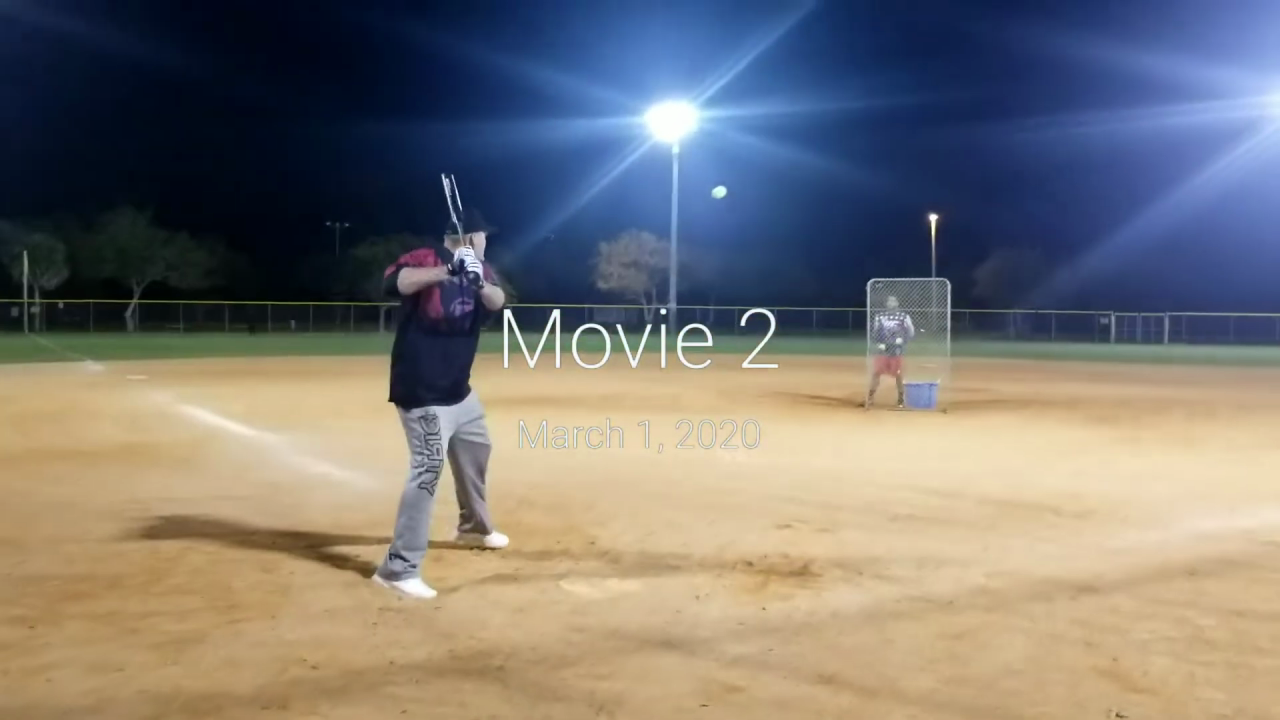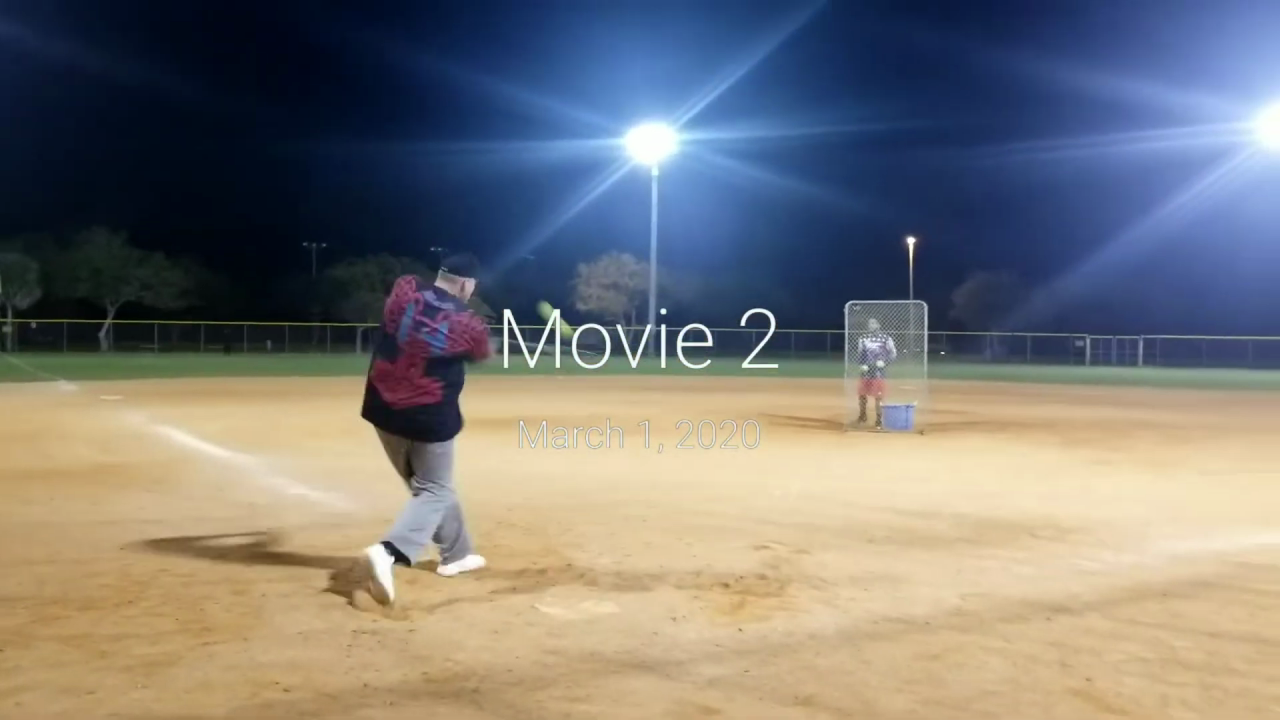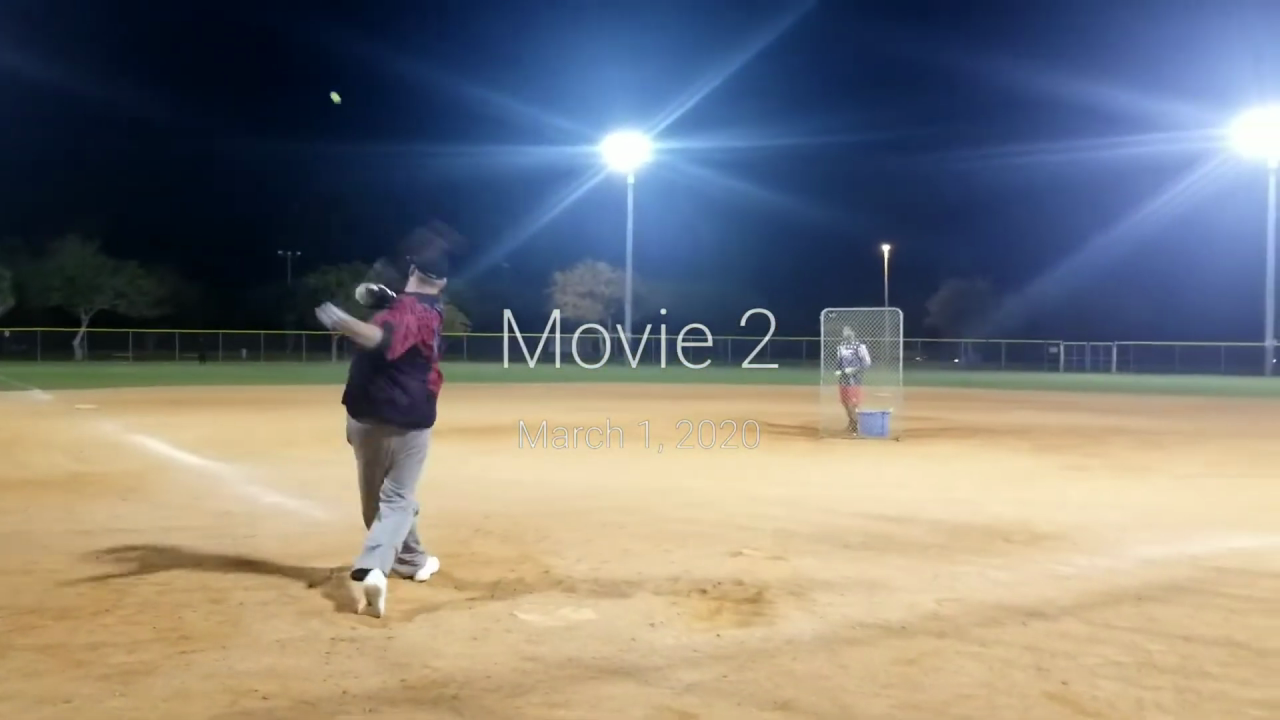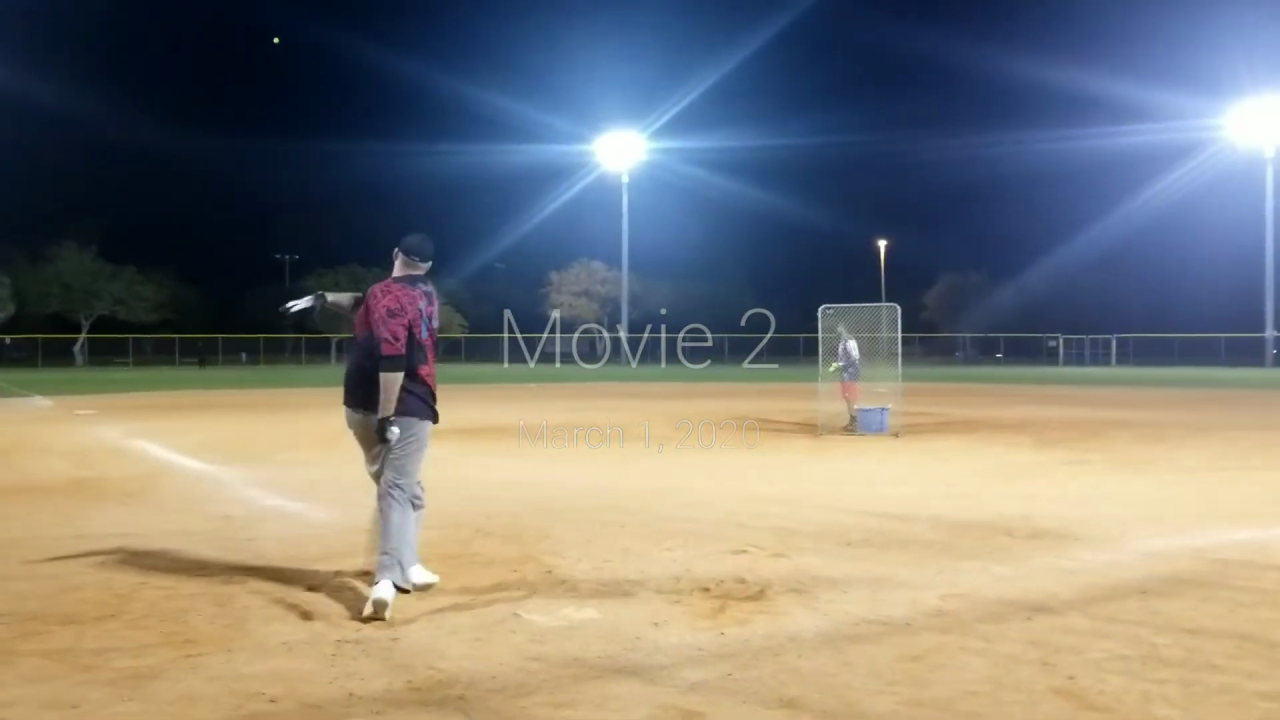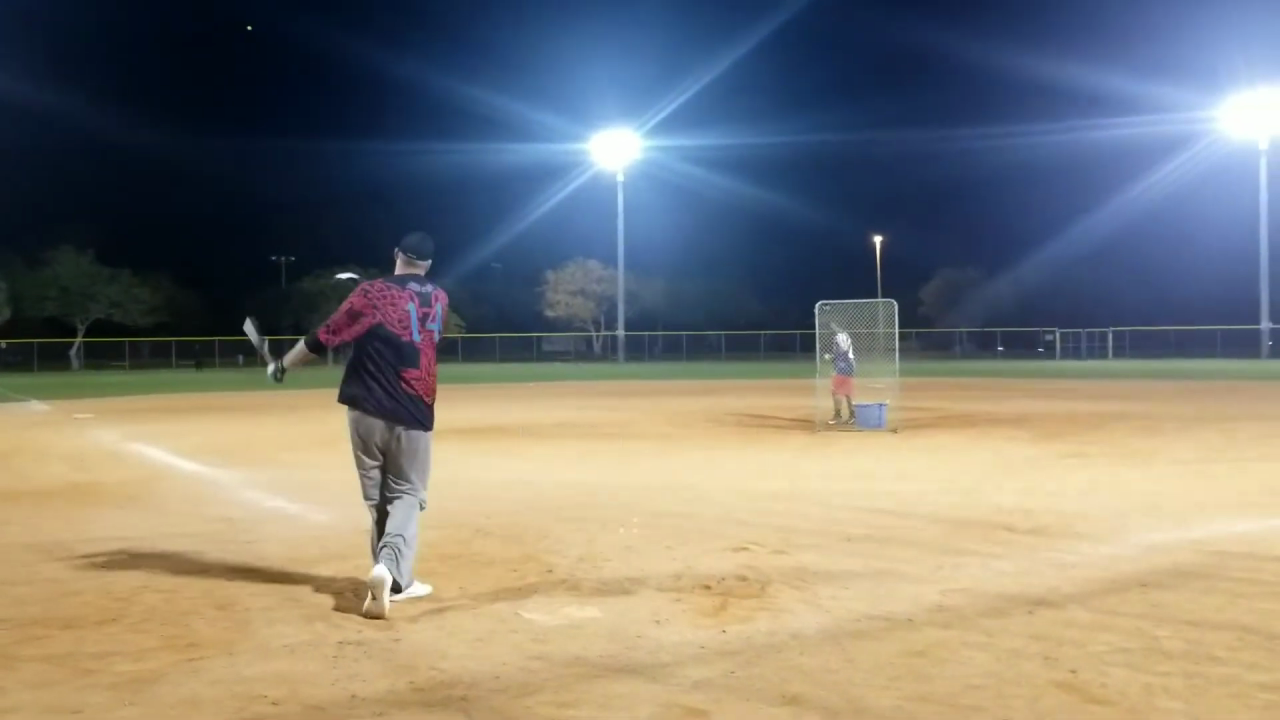
dt=0.3s
person 1, frame 1
left shoulder: (473, 272)
right shoulder: (423, 261)
left elbow: (495, 302)
right elbow: (393, 282)
left wrist: (479, 278)
right wrist: (448, 268)
left hip: (456, 387)
right hip: (421, 389)
left knee: (477, 447)
right knee: (427, 468)
left ankle: (474, 526)
right ankle: (398, 568)
person 1, frame 2
left shoulder: (406, 289)
right shoulder: (468, 324)
right elbow: (481, 354)
left hip: (383, 412)
right hip: (428, 420)
left knee: (428, 485)
right knee: (434, 494)
left ankle: (455, 552)
right ankle: (388, 551)
person 1, frame 3
left shoulder: (408, 308)
right shoulder: (431, 309)
left elbow: (382, 341)
right elbow: (382, 304)
left wrist: (341, 320)
right wrist: (374, 291)
left hip: (370, 417)
right hip: (414, 419)
left knee: (376, 497)
right knee: (398, 499)
left ankle: (412, 560)
right ankle: (374, 570)
person 1, frame 4
left shoulder: (385, 293)
right shoulder: (428, 293)
left elbow: (390, 355)
left wrist: (387, 416)
right wrist: (322, 298)
left hip: (367, 409)
right hip: (414, 409)
left knee: (392, 489)
right knee: (400, 493)
left ankle: (398, 567)
right ankle: (390, 578)
person 1, frame 5
left shoulder: (374, 294)
right shoulder: (439, 299)
left elbow: (324, 338)
left wrist: (283, 364)
left hip: (366, 410)
right hip: (412, 413)
left knee: (378, 497)
right knee: (407, 494)
left ankle: (393, 579)
right ankle: (389, 570)
